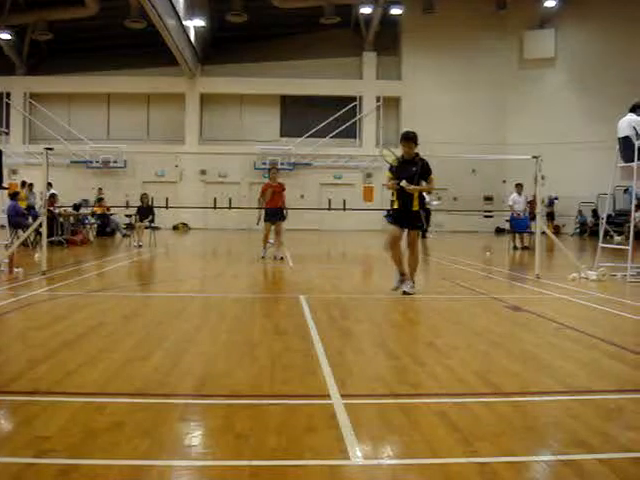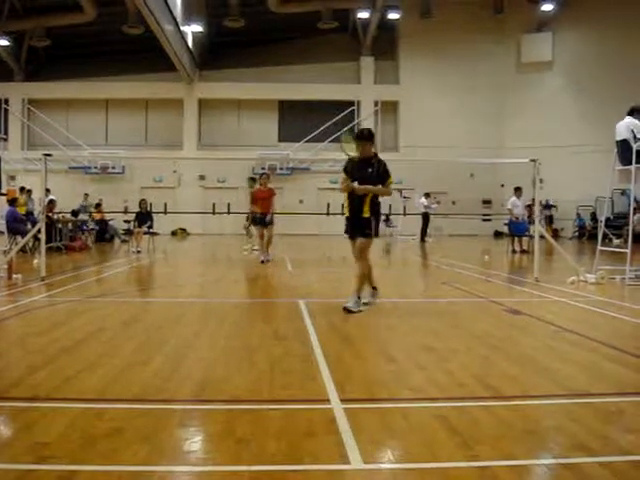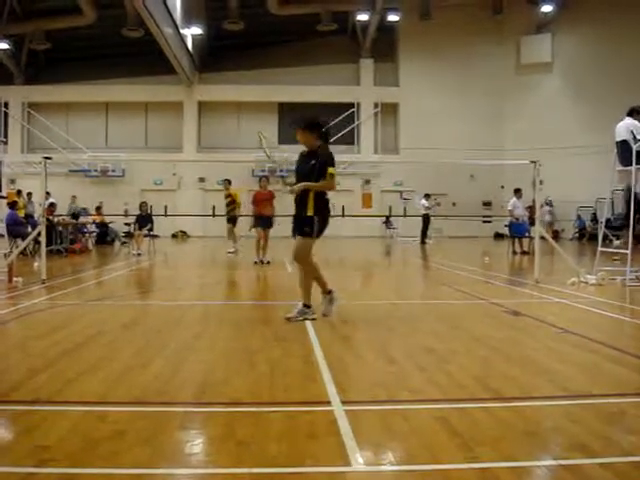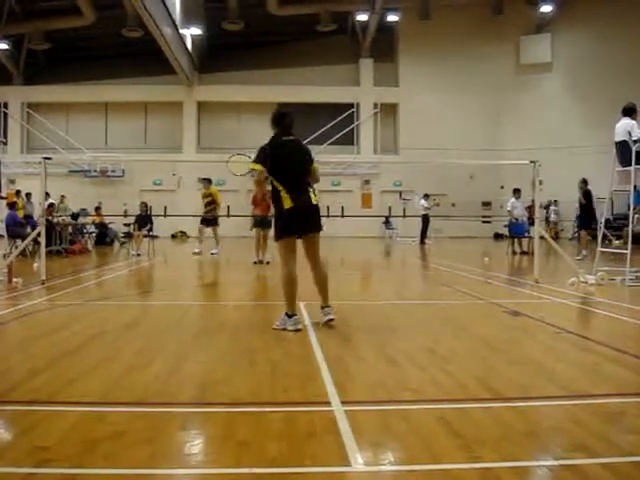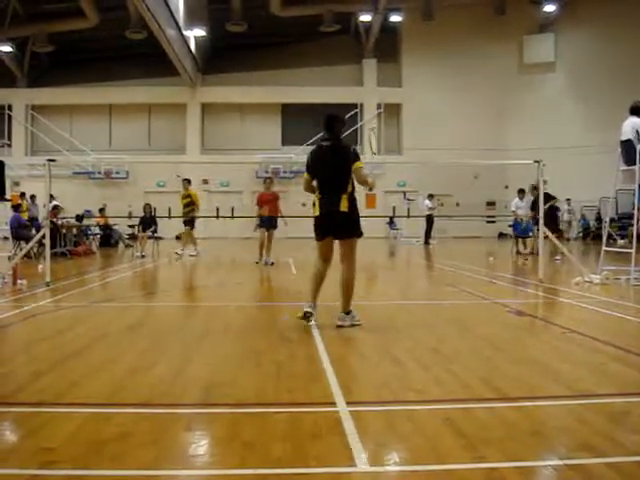
dt=0.7s
person 1, frame 1
left shoulder: (422, 163)
right shoulder: (395, 163)
left elbow: (430, 186)
right elbow: (389, 183)
left wrist: (417, 188)
right wrist: (391, 185)
left hip: (415, 208)
right hip: (398, 207)
left knee: (412, 245)
right knee: (392, 241)
left ankle: (410, 281)
right ankle: (401, 273)
person 1, frame 2
left shoulder: (379, 165)
right shoulder: (350, 163)
left elbow: (388, 191)
right elbow: (344, 185)
left wrist: (370, 188)
right wrist: (345, 186)
left hip: (368, 215)
right hip: (352, 214)
left knee: (361, 254)
right knee: (360, 256)
left ankle: (356, 298)
right ankle: (373, 289)
person 1, frame 3
left shoulder: (325, 155)
right shoulder: (303, 156)
left elbow: (330, 185)
left wrist: (306, 185)
right wrist: (295, 186)
left hip: (316, 212)
right hip: (301, 211)
left knee: (300, 256)
right knee: (302, 258)
left ankle: (327, 292)
right ankle: (306, 307)
person 1, frame 4
left shoulder: (268, 149)
right shoulder: (302, 148)
left elbow: (260, 177)
right elbow: (315, 178)
left hip: (286, 208)
right hip: (309, 205)
left knee: (288, 263)
right knee: (315, 259)
left ankle: (291, 316)
right ankle: (326, 308)
person 1, frame 5
left shoulder: (315, 153)
right shoulder: (348, 151)
left elbow: (307, 186)
right elbow: (361, 178)
right wrist: (370, 184)
left hip: (322, 212)
right hip: (345, 209)
left knee: (322, 260)
right knee: (348, 262)
left ankle: (311, 305)
right ankle: (346, 314)
